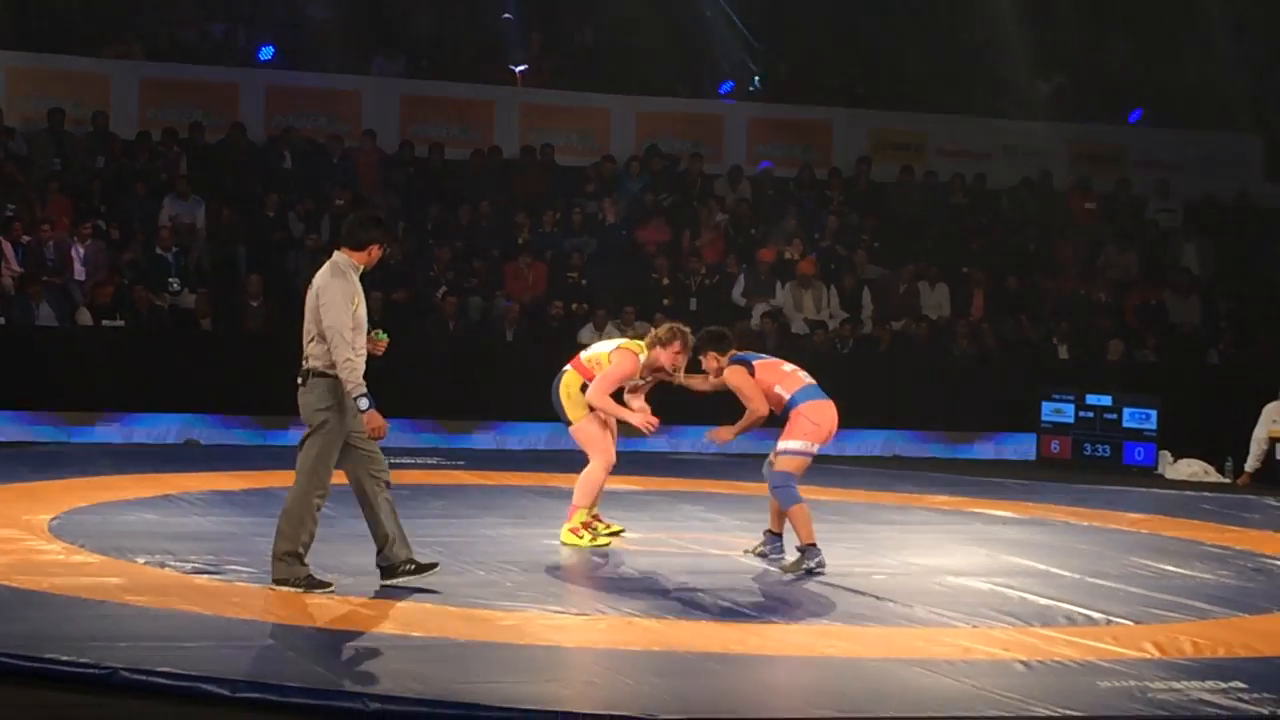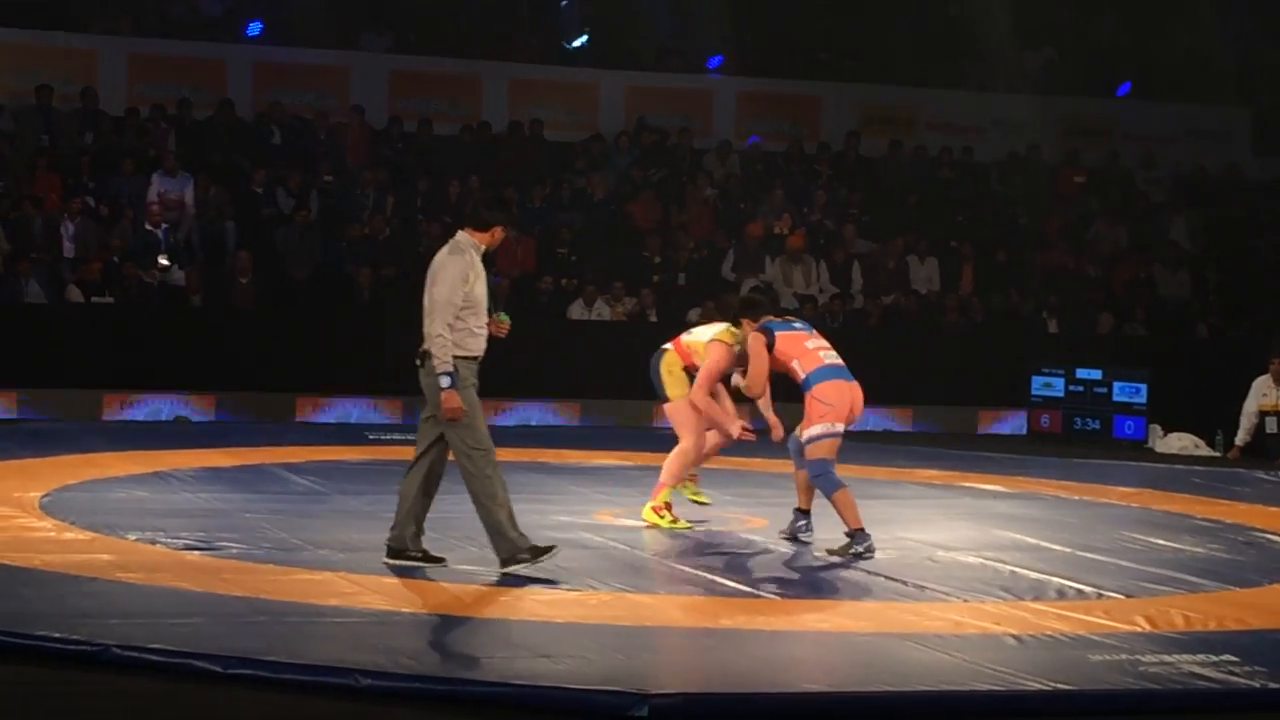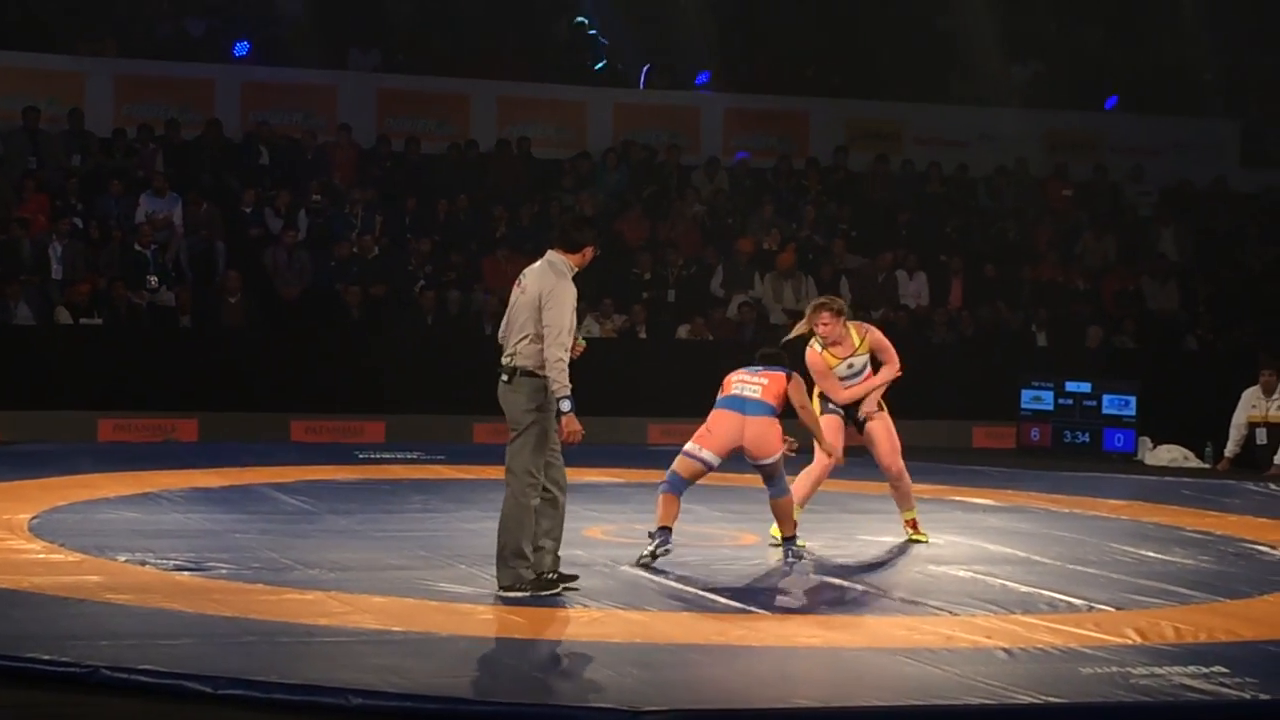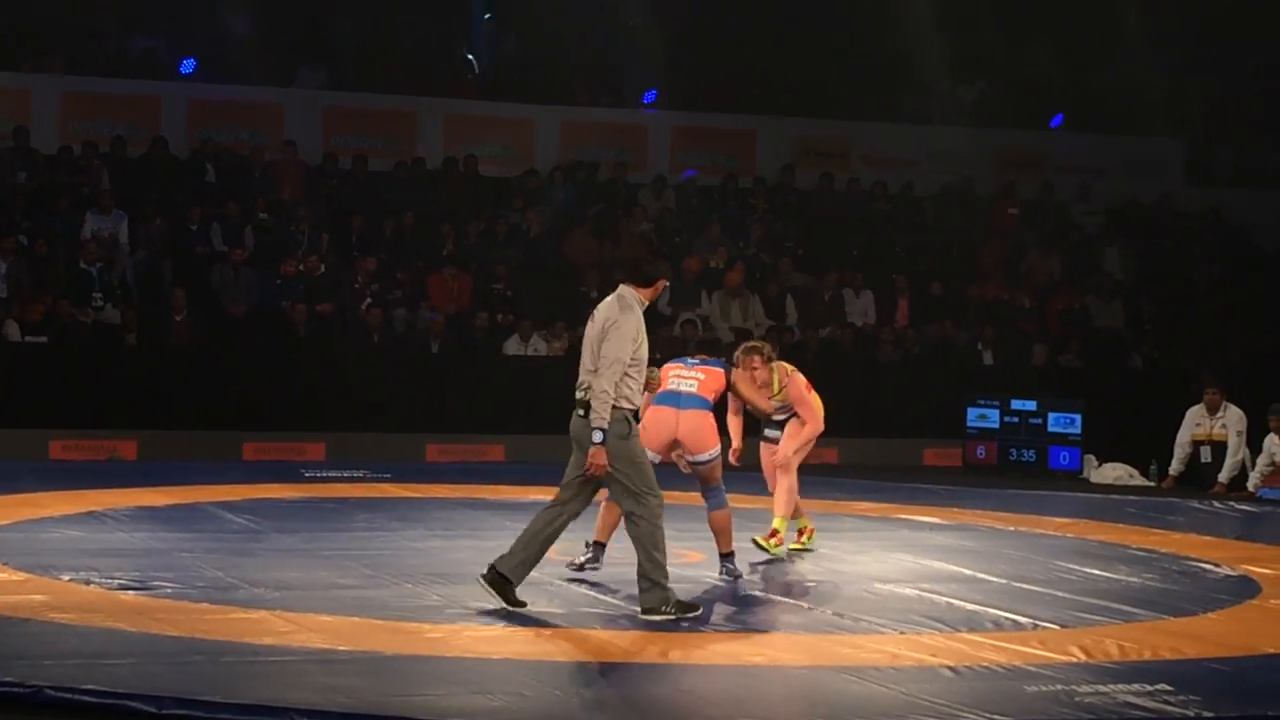
dt=0.7s
person 1, frame 1
left shoulder: (343, 276)
right shoulder: (336, 280)
right elbow: (340, 351)
left wrist: (365, 344)
right wrist: (366, 406)
left hip: (338, 391)
right hip: (328, 389)
left knee: (373, 473)
right knee: (313, 481)
left ankle: (395, 560)
right ankle: (288, 569)
person 1, frame 2
left shoulder: (467, 257)
right shoulder: (455, 260)
right elbow: (439, 327)
left wrist: (489, 325)
right wrist: (449, 385)
left hip: (454, 370)
right hip: (451, 370)
left knee: (430, 457)
right knee: (479, 457)
left ankle: (403, 543)
right ankle: (513, 548)
person 1, frame 3
left shoulder: (532, 272)
right shoulder: (560, 284)
left elbow: (505, 334)
right elbow: (553, 354)
right wrist: (567, 410)
left hip: (518, 382)
right hip: (531, 387)
left knee: (551, 480)
right knee: (525, 482)
left ankle: (543, 567)
right ankle: (515, 575)
person 1, frame 4
left shoulder: (610, 306)
right shoulder: (626, 316)
right elbow: (605, 382)
left wrist: (637, 380)
right wrist: (599, 443)
left hip: (588, 418)
right hip: (612, 422)
left knee: (568, 503)
right knee: (646, 505)
left ankle: (504, 573)
right ankle: (656, 599)
person 2, frame 1
left shoulder: (734, 370)
right shoulder: (749, 360)
left elbow: (760, 410)
right elbow: (713, 384)
left wrist: (732, 431)
right wrist: (679, 379)
left hip: (809, 413)
right hip: (823, 409)
left knee: (781, 483)
right knee: (774, 468)
left ankle: (811, 554)
right ankle: (773, 541)
person 2, frame 2
left shoulder: (758, 335)
right shoulder: (802, 325)
left elbow: (755, 389)
left wrist: (740, 383)
left hip: (826, 392)
right hip: (852, 389)
left knee: (821, 472)
right knee: (799, 444)
left ankle: (860, 537)
right ankle: (801, 521)
person 2, frame 3
left shoulder: (734, 374)
right shoulder: (790, 377)
right elbow: (802, 407)
right wrist: (825, 443)
left hip: (722, 420)
right hip: (762, 425)
left knee: (672, 483)
right knee: (776, 483)
left ankle: (662, 535)
right ankle: (790, 545)
person 2, frame 4
left shoulder: (668, 366)
right shoulder: (728, 371)
left elbow: (644, 409)
right elbow: (765, 405)
left wrist: (670, 450)
left hip: (659, 416)
right hip: (698, 418)
right knee: (715, 494)
left ankle: (595, 551)
right ankle: (727, 563)
person 3, frame 1
left shoulder: (657, 367)
right shoulder: (630, 359)
left elbow: (633, 395)
right elbow: (594, 396)
left wrist: (640, 408)
right wrist: (631, 417)
left hip: (586, 389)
right hip: (572, 388)
left knee: (606, 458)
right knee: (603, 458)
left ankle: (588, 517)
right ankle: (574, 527)
person 3, frame 2
right shoulder: (724, 349)
right elbow: (697, 394)
left wrist: (770, 417)
right wrist: (730, 422)
left hip: (692, 370)
right hip: (671, 366)
left knee: (727, 432)
right knee: (693, 441)
left ankle: (686, 475)
right ankle: (657, 506)
person 3, frame 3
left shoulder: (866, 333)
right shoulder: (814, 353)
left elbow: (892, 363)
right elbow: (837, 394)
left wrist: (872, 397)
right wrist: (877, 383)
left hip: (867, 402)
right hip: (832, 401)
left knee: (893, 466)
right knee: (825, 461)
left ankle: (911, 522)
person 3, frame 4
left shoulder: (789, 381)
left elbow: (817, 424)
right elbow: (734, 414)
left wrist: (790, 447)
right wrist: (735, 442)
left hip: (804, 414)
right hip: (774, 420)
left knee: (785, 466)
right knee: (776, 486)
left ankle: (777, 534)
right ankle: (804, 529)
